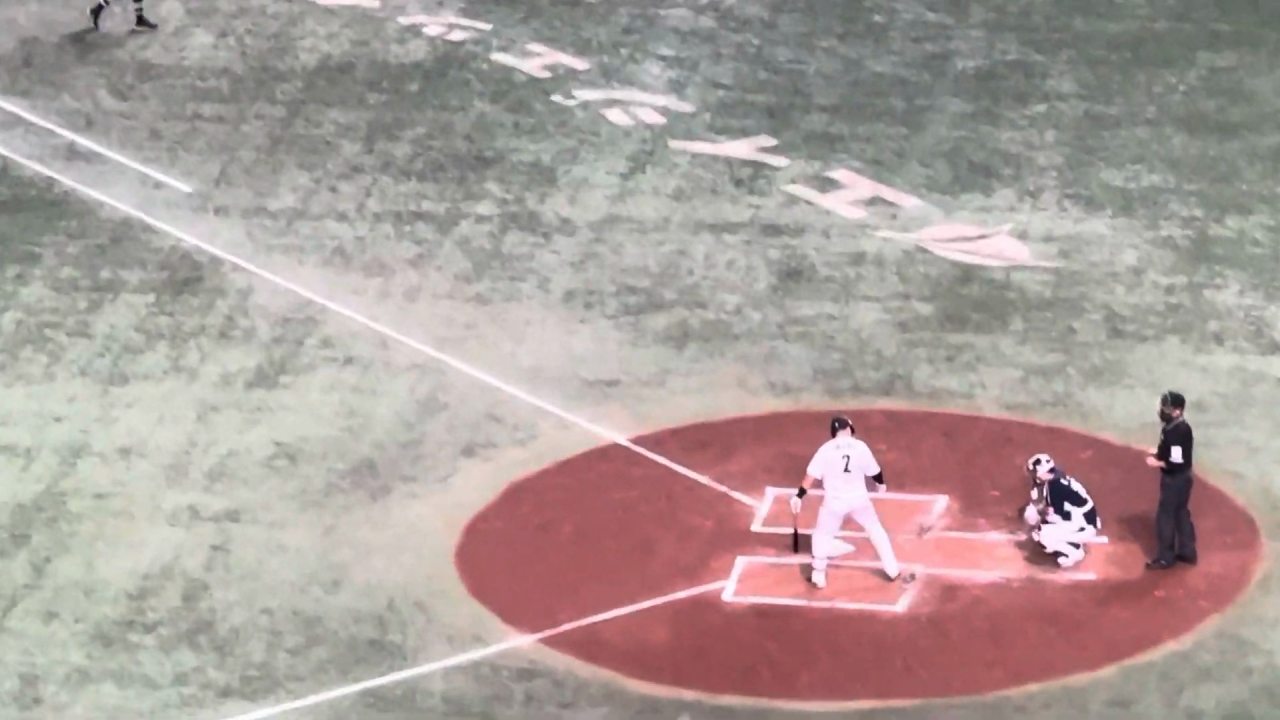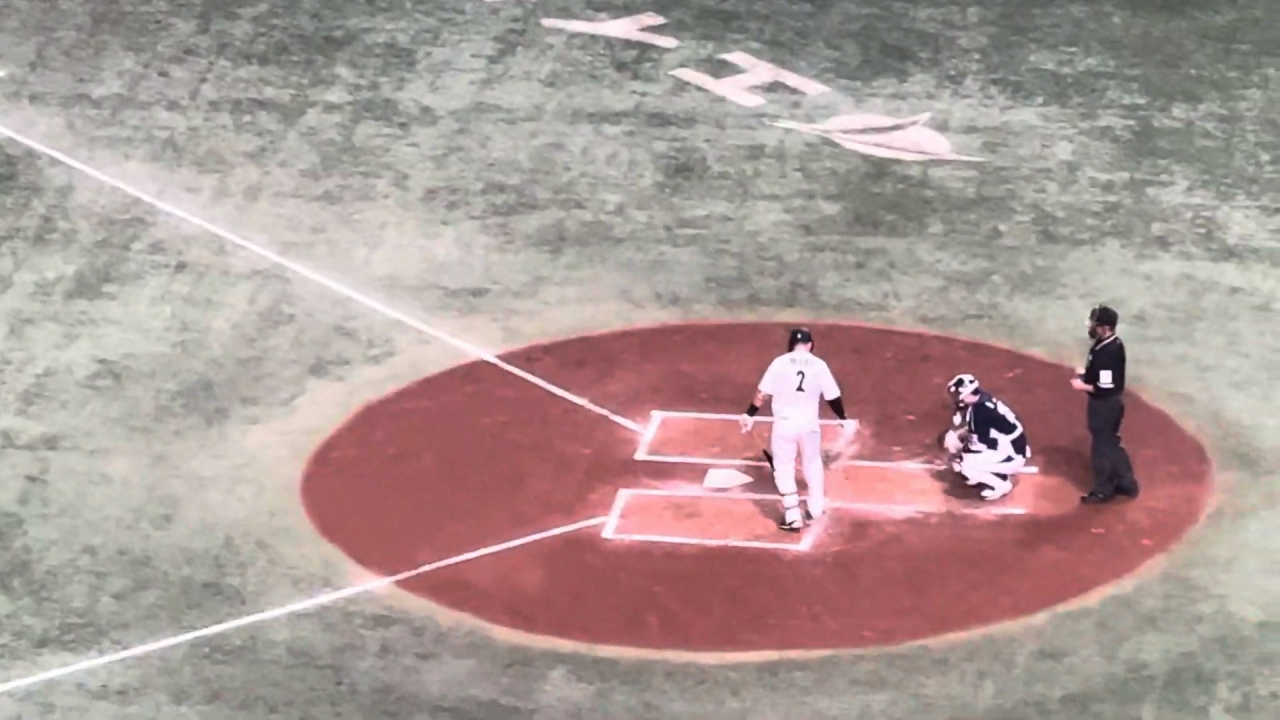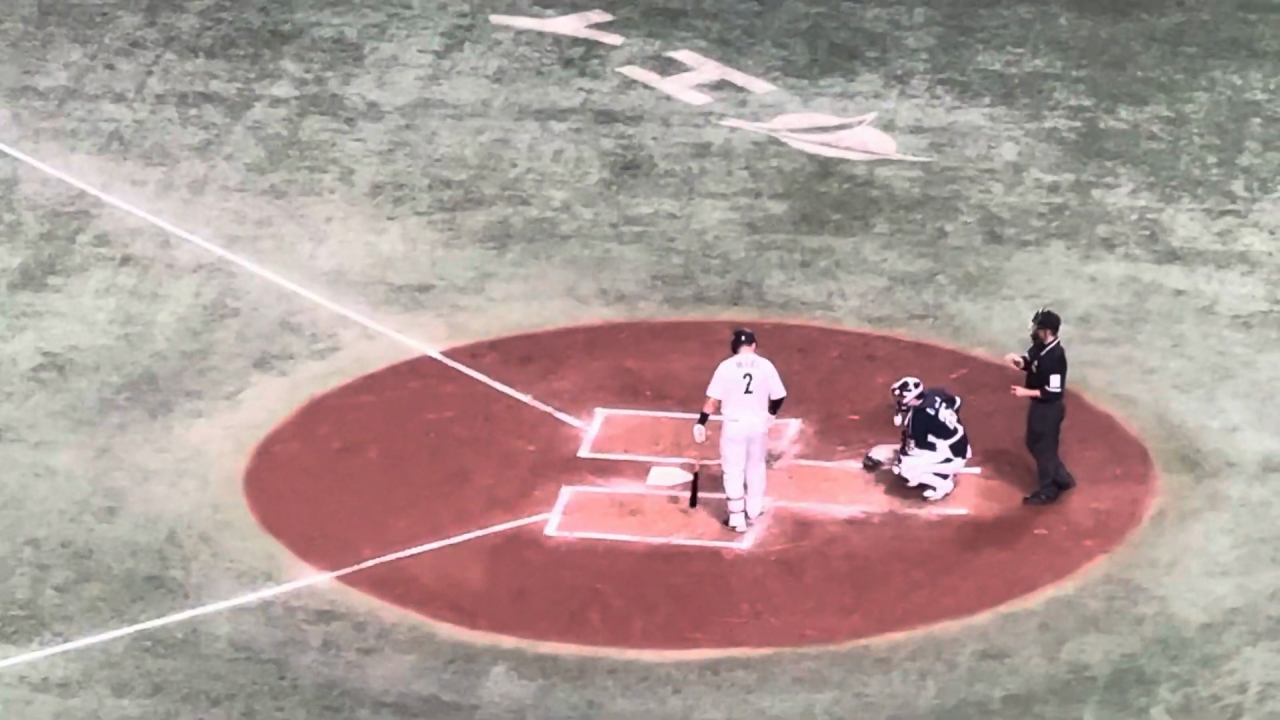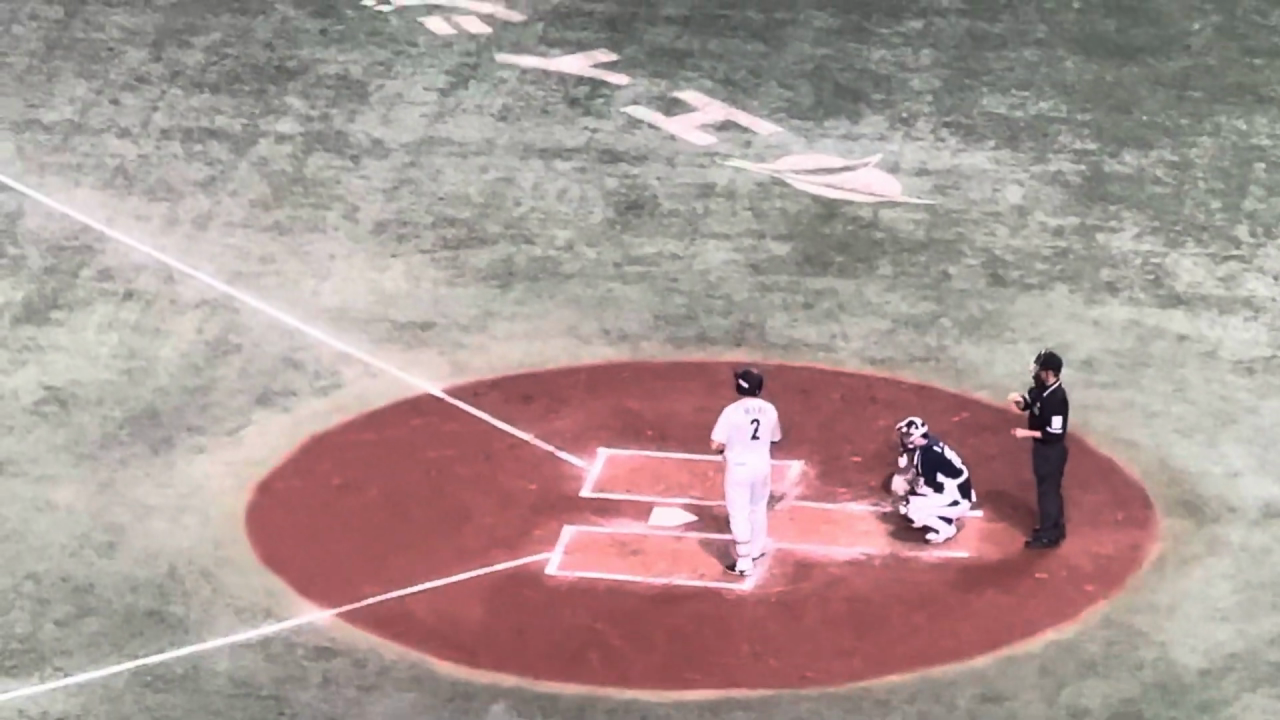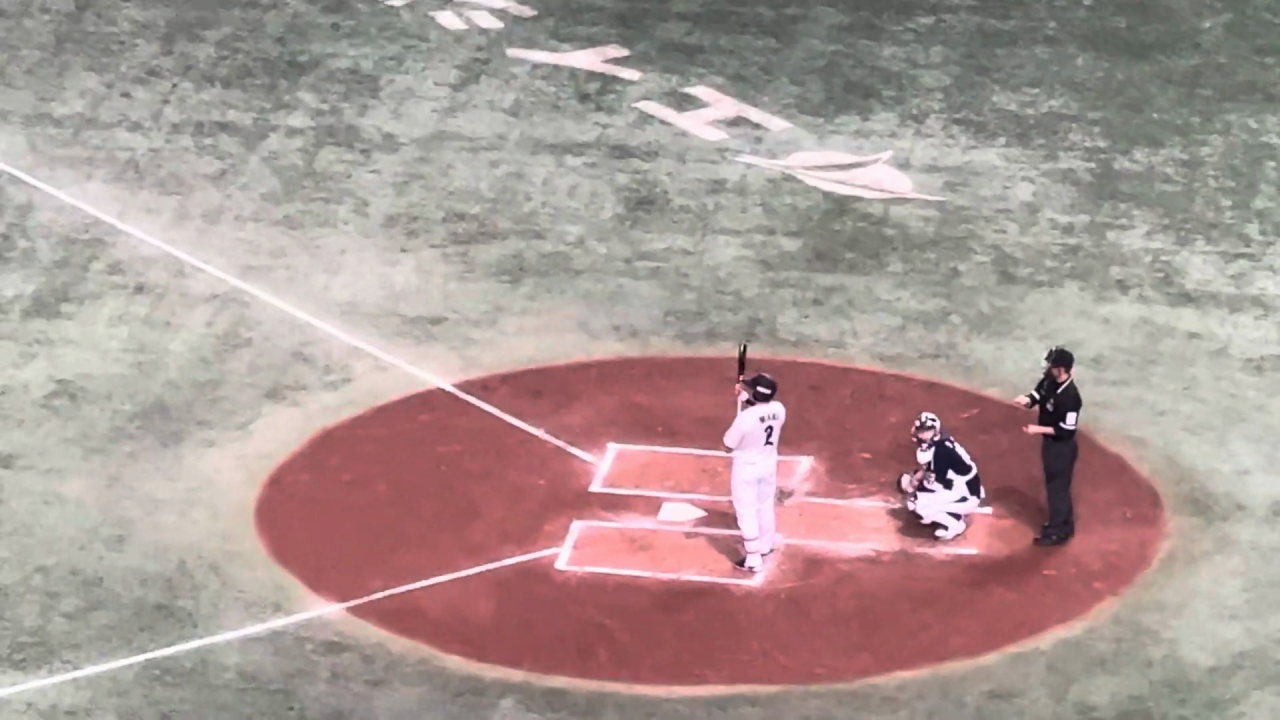
dt=0.7s
person 1, frame 1
left shoulder: (826, 449)
right shoulder: (861, 446)
left elbow: (811, 476)
right elbow: (874, 472)
left wrist: (798, 496)
right wrist: (881, 484)
left hip: (835, 501)
right hip: (859, 498)
left knee: (822, 537)
right knee: (875, 530)
left ankle: (819, 577)
right ankle: (892, 570)
person 1, frame 2
left shoulder: (779, 363)
right shoulder: (819, 365)
left elbow: (763, 393)
right elbow: (833, 396)
left wrist: (750, 414)
right wrist: (843, 419)
left hip: (784, 423)
right hip: (808, 423)
left knee: (783, 468)
right knee: (813, 464)
left ankle: (793, 516)
right ankle: (815, 509)
person 1, frame 3
left shoulder: (726, 366)
right shoulder: (766, 366)
left elbow: (713, 400)
right elbow: (779, 396)
left wrist: (701, 423)
right wrist: (771, 414)
left hip: (733, 425)
right hip: (758, 424)
left knee: (733, 472)
right knee: (756, 466)
left ankle: (737, 519)
right ankle: (753, 510)
person 1, frame 4
left shoulder: (731, 411)
right shoulder: (770, 410)
left elbow: (716, 444)
right elbow: (775, 439)
left wrist: (725, 449)
left hip: (739, 468)
right hip: (762, 466)
left knee: (739, 515)
right knee: (758, 509)
left ankle: (744, 563)
right ankle: (756, 550)
person 1, frame 5
left shoulder: (745, 417)
right shoulder: (779, 410)
left elbow: (728, 445)
right wrist: (747, 399)
left hip: (746, 468)
right hip: (768, 465)
left knee: (746, 513)
right knee: (765, 506)
left ankle: (753, 560)
right ankle: (765, 546)
person 2, frame 1
left shoulder: (1175, 432)
right shoulder: (1181, 427)
left elbow: (1175, 463)
left wrist: (1156, 463)
right wrist: (1159, 452)
left hip: (1175, 479)
right hip: (1181, 477)
left knee: (1165, 516)
right knee: (1181, 514)
left ankle: (1165, 557)
right ankle: (1187, 552)
person 2, frame 2
left shoulder: (1105, 352)
right shoulder: (1113, 344)
left elbow: (1104, 387)
left wrist: (1083, 386)
right wrist: (1087, 372)
left hip: (1104, 404)
right hip: (1111, 402)
left knee: (1101, 447)
right knee: (1112, 443)
left ankle: (1103, 490)
right ankle: (1127, 483)
person 2, frame 3
left shoulder: (1054, 357)
right shoulder: (1040, 345)
left elbow: (1053, 392)
right elbow: (1028, 362)
left wrist: (1026, 392)
right wrist: (1018, 360)
left hip: (1048, 409)
right hip: (1040, 406)
left knee: (1045, 449)
right knee: (1034, 443)
left ankle: (1047, 491)
right ankle: (1061, 479)
person 2, frame 4
left shoulder: (1056, 398)
right shoulder: (1040, 386)
left elbow: (1053, 433)
right elbow: (1027, 403)
left wrist: (1026, 433)
right wrist: (1019, 400)
left hip: (1052, 451)
right hip: (1043, 448)
left knee: (1048, 491)
right knee: (1049, 489)
left ankle: (1048, 535)
right ankle: (1055, 527)
person 2, frame 5
left shoulder: (1069, 395)
right shoulder: (1049, 381)
left elbow: (1066, 429)
right elbow: (1036, 396)
left wrist: (1038, 429)
right wrist: (1026, 400)
left hip: (1062, 447)
right hip: (1050, 443)
left knee: (1058, 487)
right knee: (1055, 485)
left ankle: (1058, 532)
right ankle: (1064, 524)
